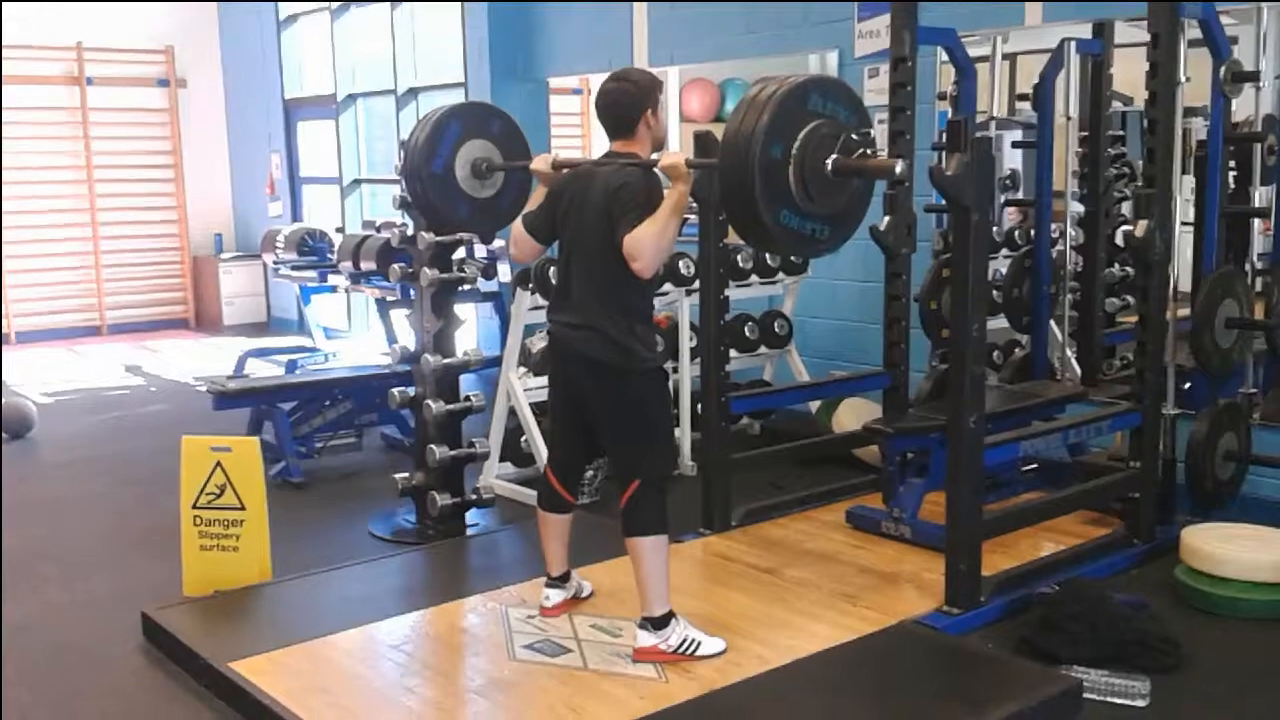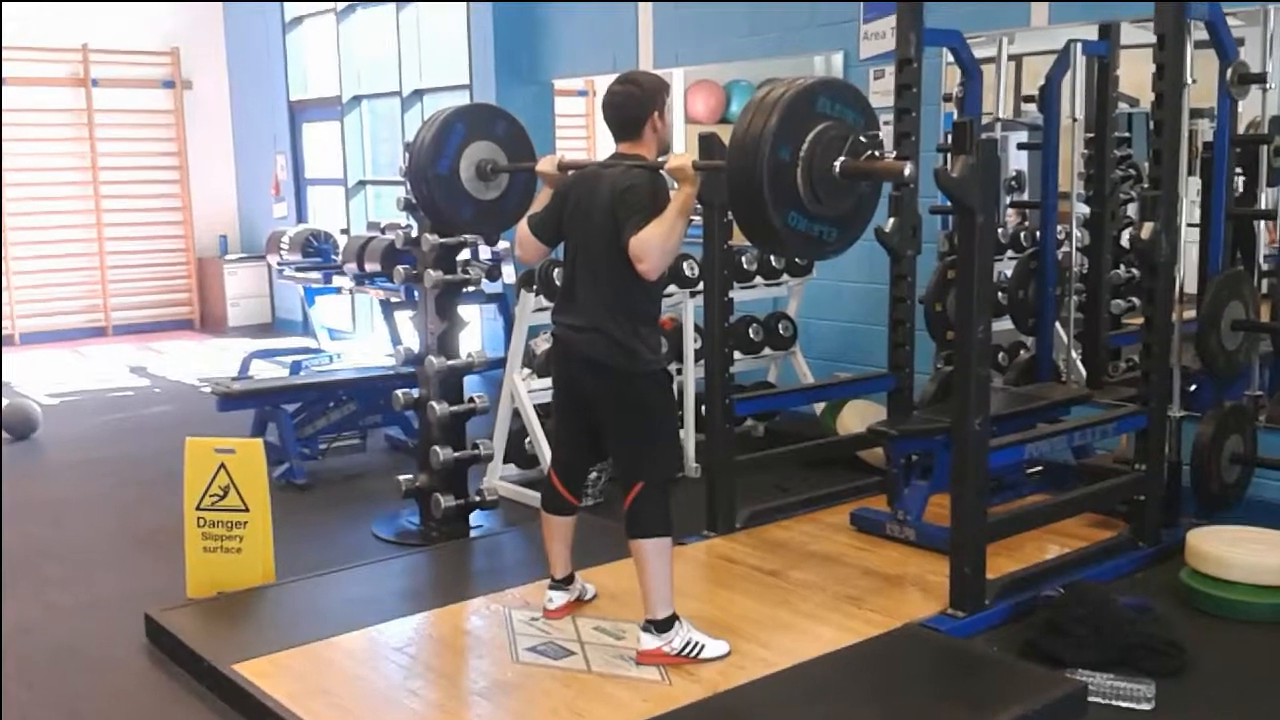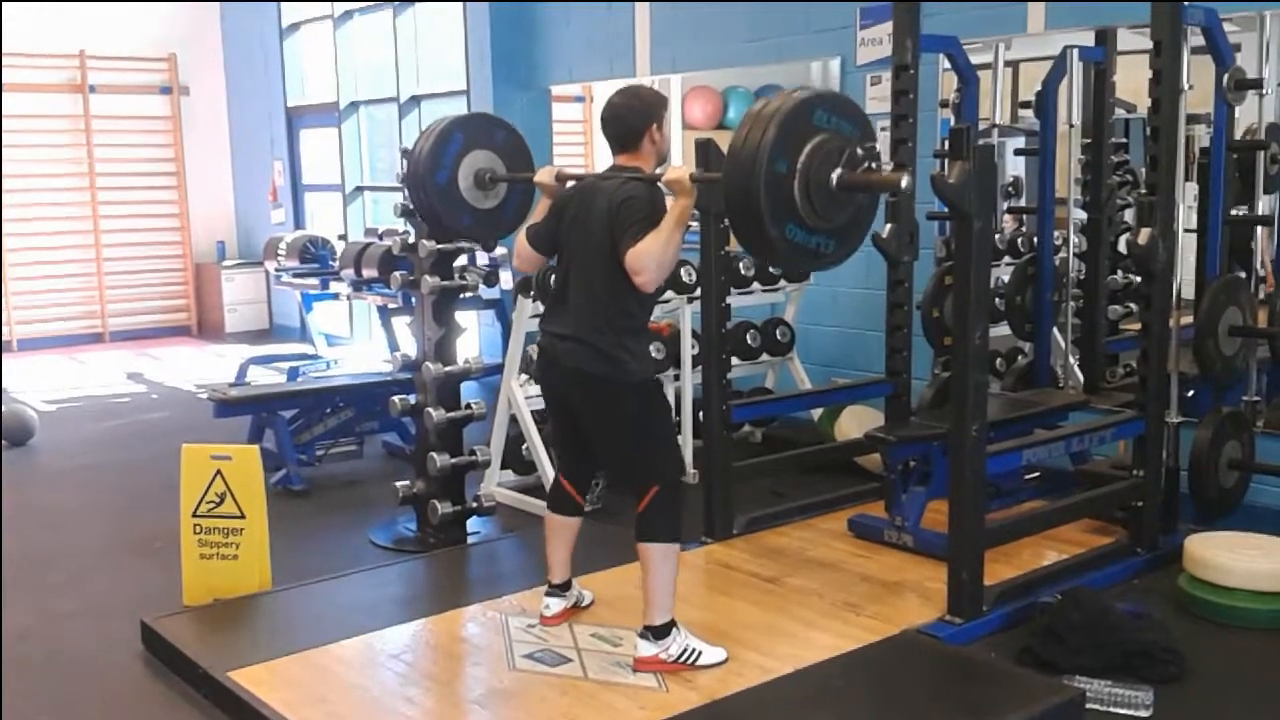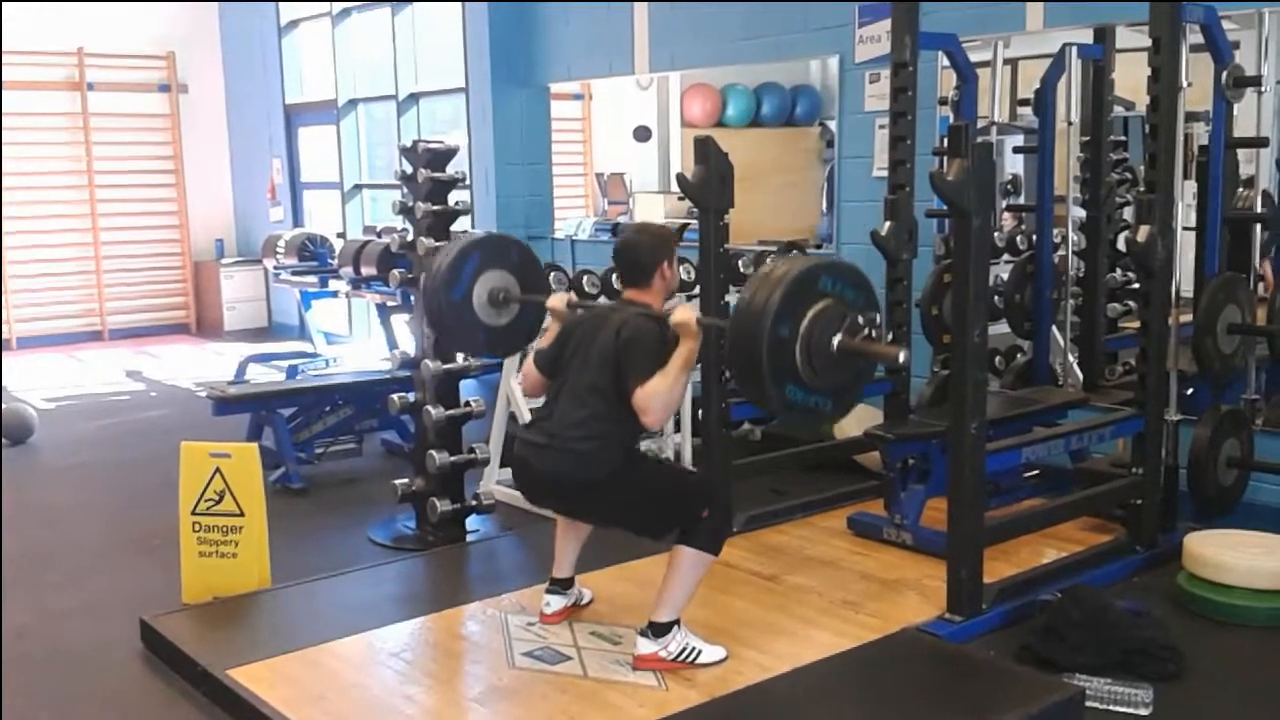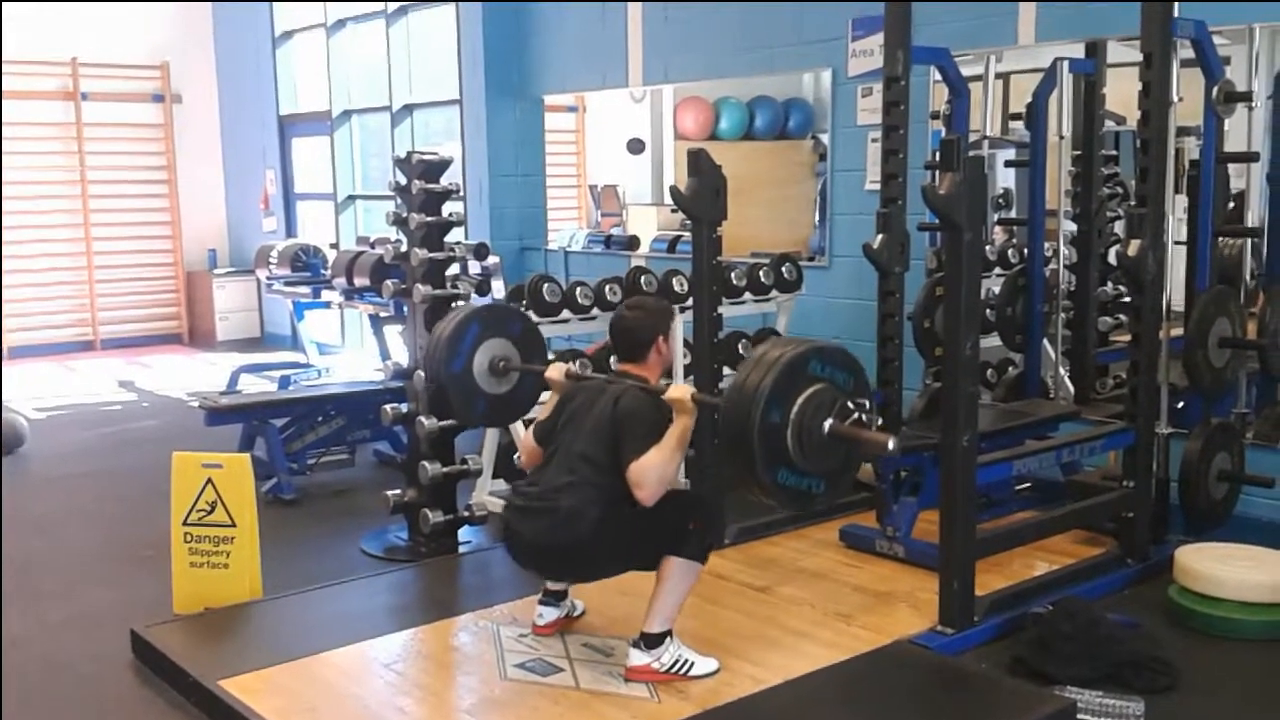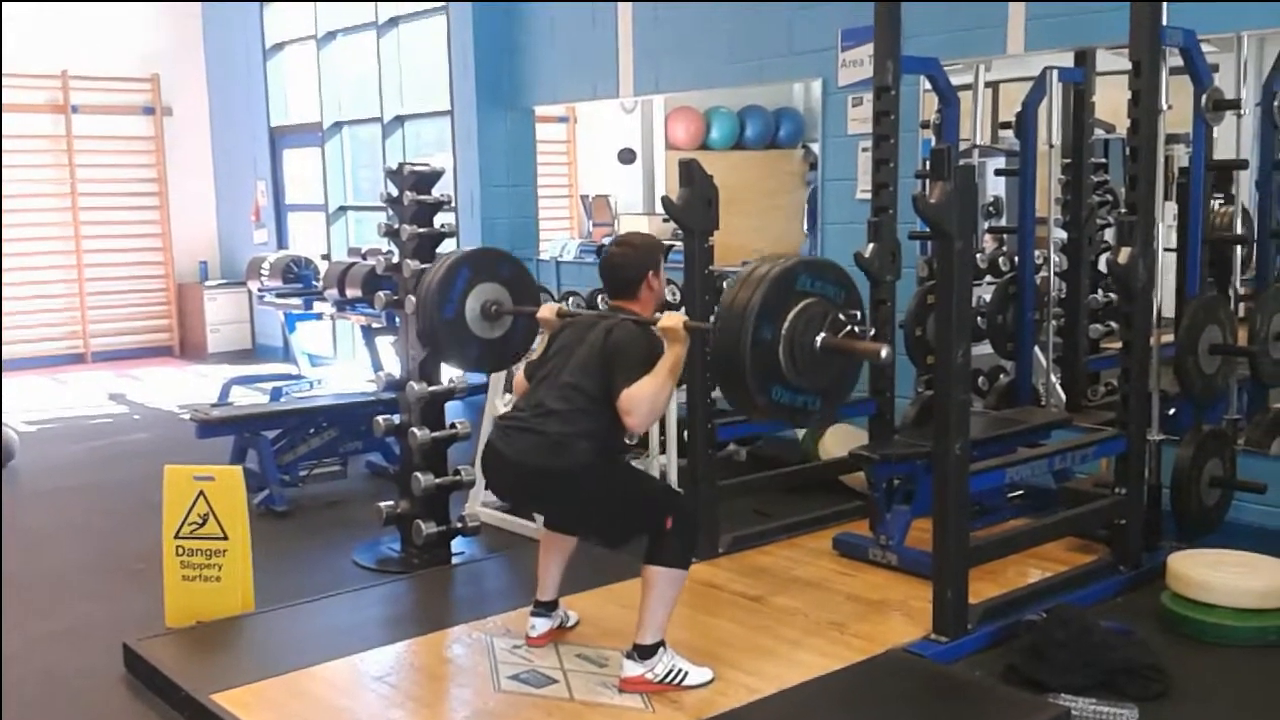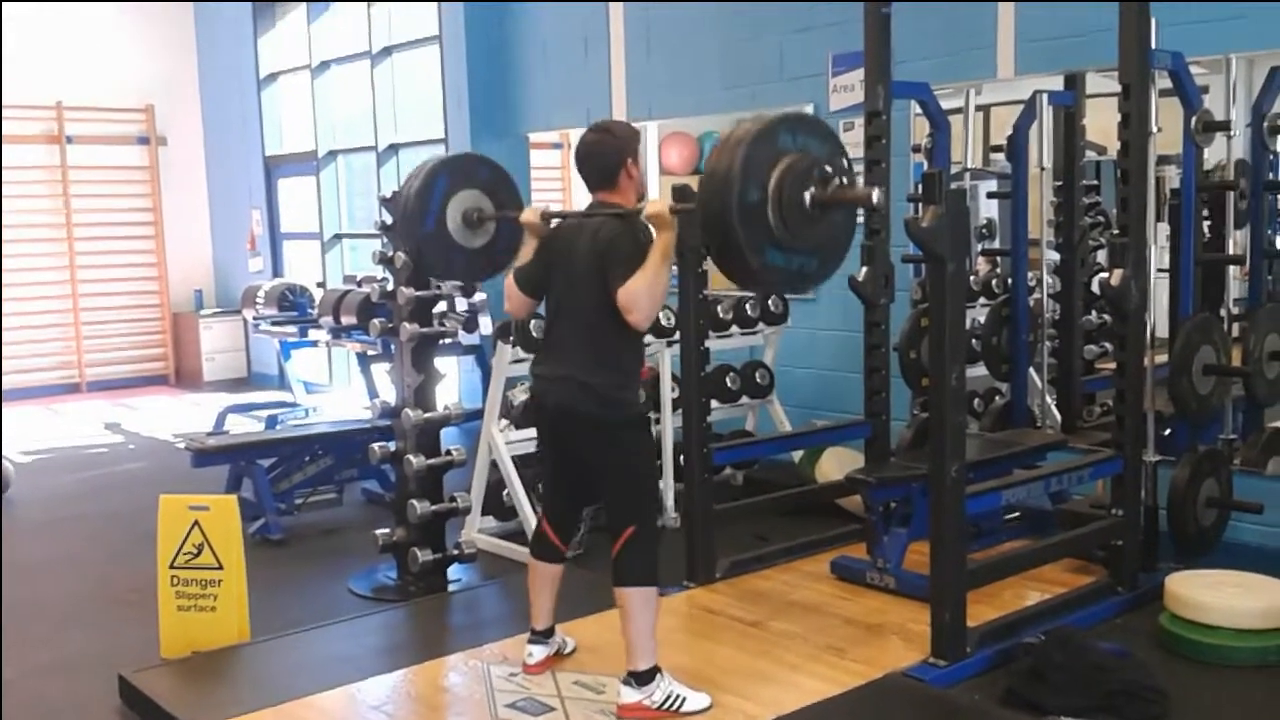
dt=0.7s
person 1, frame 1
left shoulder: (573, 181)
right shoulder: (637, 183)
left elbow: (520, 248)
right elbow: (642, 258)
left wrist: (540, 186)
right wrist: (679, 191)
left hip: (569, 346)
right hip: (619, 357)
left knee: (564, 462)
right knee: (645, 480)
left ankle: (557, 583)
right ankle: (658, 628)
person 1, frame 2
left shoulder: (578, 183)
right shoulder: (643, 184)
left elbow: (526, 248)
right elbow: (648, 260)
left wrist: (546, 188)
right wrist: (685, 192)
left hip: (573, 349)
right hip: (624, 359)
left knee: (567, 465)
right knee: (648, 482)
left ankle: (561, 585)
right ankle: (661, 630)
person 1, frame 3
left shoulder: (578, 192)
right shoulder: (638, 194)
left elbow: (522, 260)
right elbow: (645, 271)
left wrist: (546, 197)
right wrist: (682, 204)
left hip: (557, 357)
right hip: (608, 368)
left knee: (573, 473)
right knee: (660, 489)
left ankle: (558, 593)
right ankle: (660, 638)
person 1, frame 4
left shoulder: (586, 319)
right shoulder: (646, 329)
left elbow: (530, 383)
right elbow: (652, 413)
left wrist: (557, 322)
right wrist: (688, 344)
left hip: (528, 463)
right hip: (576, 471)
right knee: (708, 508)
left ankle: (560, 592)
right ankle: (660, 638)
person 1, frame 5
left shoulder: (582, 390)
right shoulder: (642, 404)
left elbow: (528, 457)
right elbow: (646, 491)
right wrist: (683, 420)
left hip: (518, 532)
right hip: (563, 541)
right knee: (693, 517)
left ankle: (551, 605)
right ankle: (652, 650)
person 1, frame 6
left shoulder: (575, 326)
right shoulder: (636, 337)
right elbow: (636, 417)
right wrist: (675, 349)
left hip: (500, 458)
right hip: (549, 465)
left knee: (572, 493)
right knee: (674, 519)
left ankle: (544, 614)
right ankle: (646, 660)
person 1, frame 7
left shoulder: (561, 231)
right shoulder: (624, 230)
left elbow: (514, 304)
right elbow: (639, 309)
left wrist: (531, 237)
right wrist: (665, 236)
left hip: (552, 395)
right hip: (605, 406)
left knee: (557, 517)
right knee: (635, 533)
left ankle: (540, 643)
